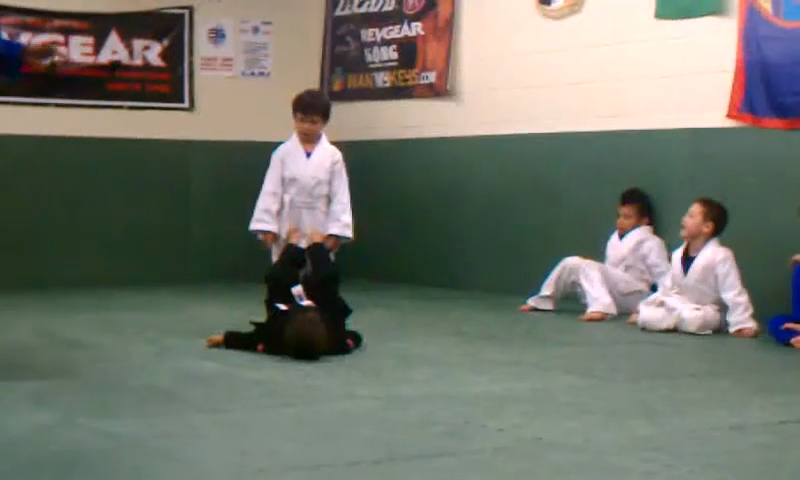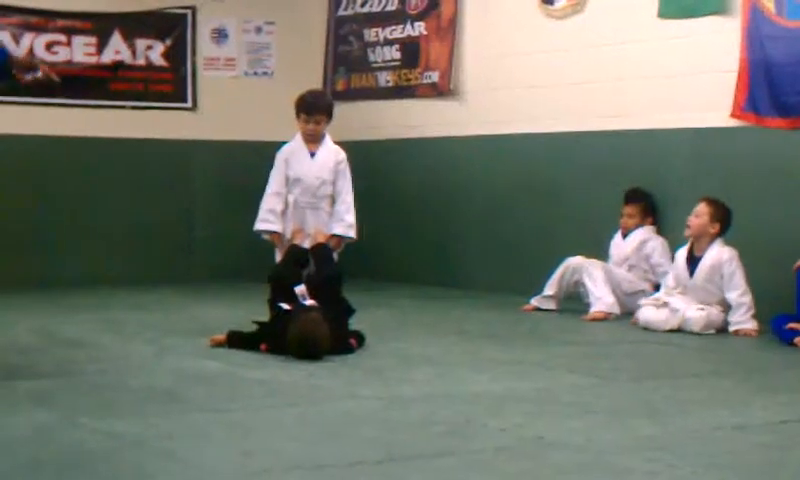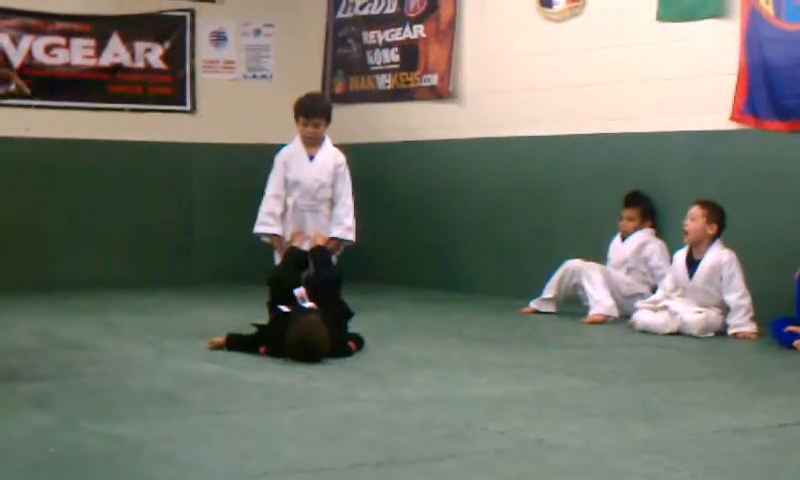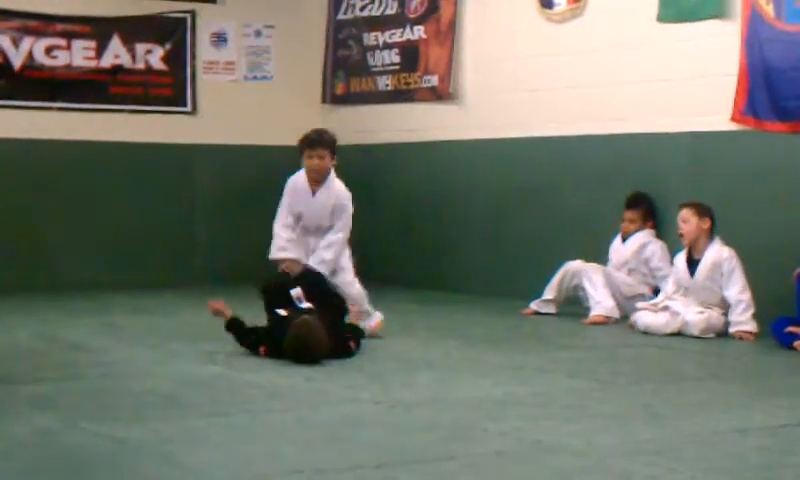
dt=0.3s
person 1, frame 1
left shoulder: (333, 155)
right shoulder: (283, 152)
left elbow: (340, 196)
right elbow: (271, 191)
left wrist: (336, 231)
right wrist: (267, 226)
left hip: (320, 229)
right hip: (287, 228)
person 1, frame 2
left shoulder: (337, 155)
right shoulder: (287, 152)
left elbow: (344, 196)
right elbow: (275, 191)
left wrist: (340, 231)
right wrist: (272, 227)
left hip: (324, 229)
right hip: (292, 228)
person 1, frame 3
left shoulder: (336, 158)
right shoulder: (285, 155)
left elbow: (344, 199)
right elbow: (274, 195)
left wrist: (339, 234)
right wrist: (272, 230)
left hip: (323, 231)
right hip: (290, 229)
person 1, frame 4
left shoulder: (340, 193)
right shoulder: (294, 184)
left elbow: (339, 234)
right elbow: (284, 222)
left wrist: (317, 266)
right wrist: (286, 256)
left hip: (331, 244)
right hip: (302, 242)
left knee: (348, 285)
left ankle: (369, 319)
person 2, frame 1
left shoulder: (277, 338)
right shoulder: (335, 342)
left elbow: (252, 340)
right elbow: (353, 338)
left wrist: (224, 338)
left knee: (278, 277)
right knee: (326, 277)
left ankle: (293, 245)
right ankle: (315, 245)
person 2, frame 2
left shoulder: (279, 337)
right shoulder: (337, 341)
left elbow: (254, 339)
right elbow: (356, 338)
left wrist: (227, 338)
left knee: (282, 277)
right knee: (330, 277)
left ankle: (296, 245)
right ankle: (319, 245)
person 2, frame 3
left shoulder: (278, 341)
right shoulder: (337, 345)
left elbow: (252, 342)
right elbow: (355, 341)
left wrist: (225, 340)
left knee: (281, 278)
right knee: (328, 278)
left ankle: (295, 247)
right ankle: (318, 247)
person 2, frame 4
left shoulder: (276, 342)
right shoulder: (337, 345)
left elbow: (249, 337)
right elbow: (354, 338)
left wrist: (228, 315)
left knee: (274, 288)
right knee: (315, 283)
person 3, frame 1
left shoulder: (651, 243)
right shoulder: (615, 239)
left elbow: (663, 275)
left hip: (634, 296)
right hip: (613, 294)
left knee: (588, 267)
right knee: (571, 263)
left ankle: (601, 307)
right ankle: (543, 300)
person 3, frame 2
left shoulder: (654, 242)
right shoulder: (619, 238)
left elbow: (667, 274)
left hip: (636, 296)
right hip: (616, 291)
left knee: (592, 266)
right knee: (574, 263)
left ankle: (604, 307)
right ankle: (546, 299)
person 3, frame 3
left shoulder: (653, 245)
right shoulder: (618, 241)
left elbow: (665, 278)
left hip: (635, 299)
right hip: (614, 297)
left knee: (590, 269)
right knee: (573, 266)
left ankle: (602, 309)
right ankle: (545, 302)
person 3, frame 4
left shoulder: (653, 246)
right shoulder: (619, 242)
left elbow: (666, 278)
left hip: (635, 300)
right hip: (614, 292)
left knee: (591, 270)
right knee: (574, 267)
left ankle: (603, 311)
right ankle: (545, 303)
person 4, frame 1
left shoulder: (720, 256)
right shoulder: (678, 254)
left elbow: (734, 293)
right elbow: (667, 288)
left wrist: (743, 324)
right wrist: (644, 309)
left hip: (704, 313)
right hip: (676, 307)
left knee: (692, 319)
right knee: (644, 316)
person 4, frame 2
left shoulder: (726, 256)
right shoulder: (681, 254)
left elbow: (738, 293)
right elbow: (669, 287)
left wrist: (743, 324)
right wrist: (646, 306)
left hip: (708, 313)
right hip: (680, 307)
left knee: (696, 319)
right knee: (645, 314)
person 4, frame 3
left shoulder: (725, 258)
right shoulder: (680, 256)
left elbow: (738, 296)
right elbow: (667, 288)
left wrist: (742, 326)
right wrist: (645, 308)
left hip: (708, 315)
right hip: (678, 308)
left knee: (694, 322)
right knee: (641, 317)
person 4, frame 4
left shoulder: (725, 255)
right shoulder: (680, 258)
left elbow: (738, 293)
right elbow: (670, 291)
left wrist: (742, 326)
right wrist: (645, 308)
left hip: (710, 315)
right hip: (679, 309)
left knee: (696, 322)
right knee: (642, 318)
